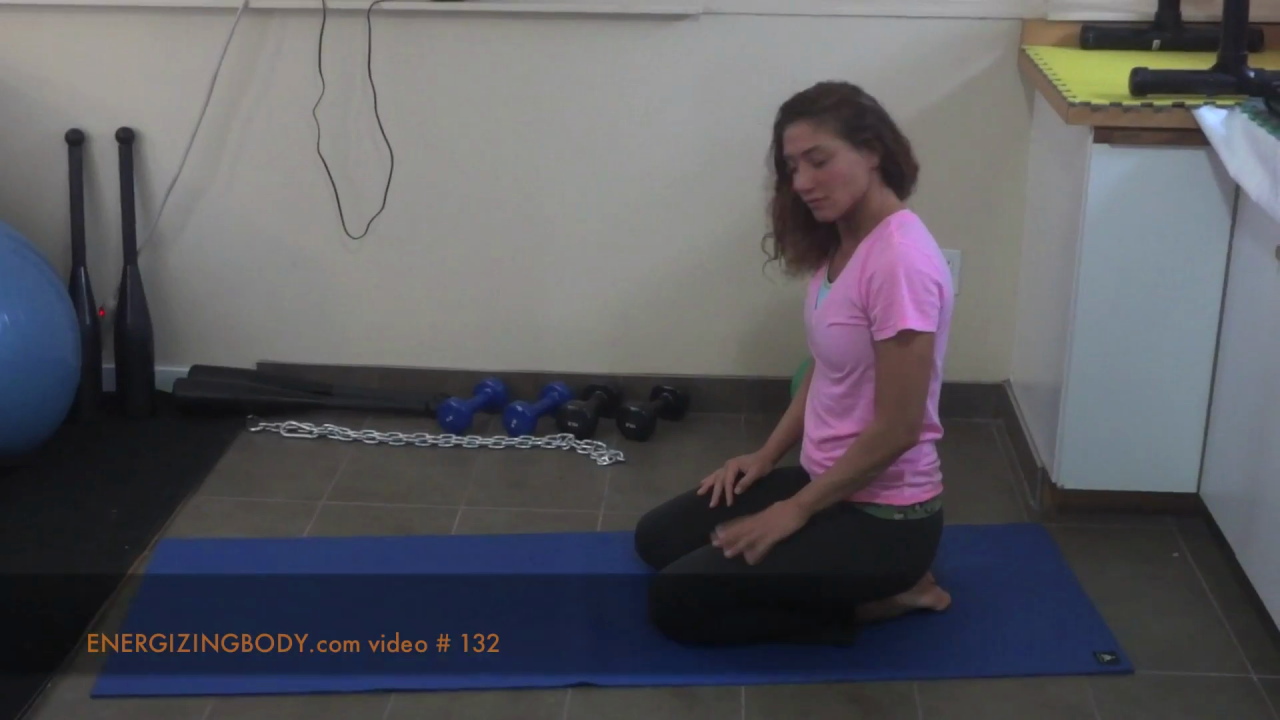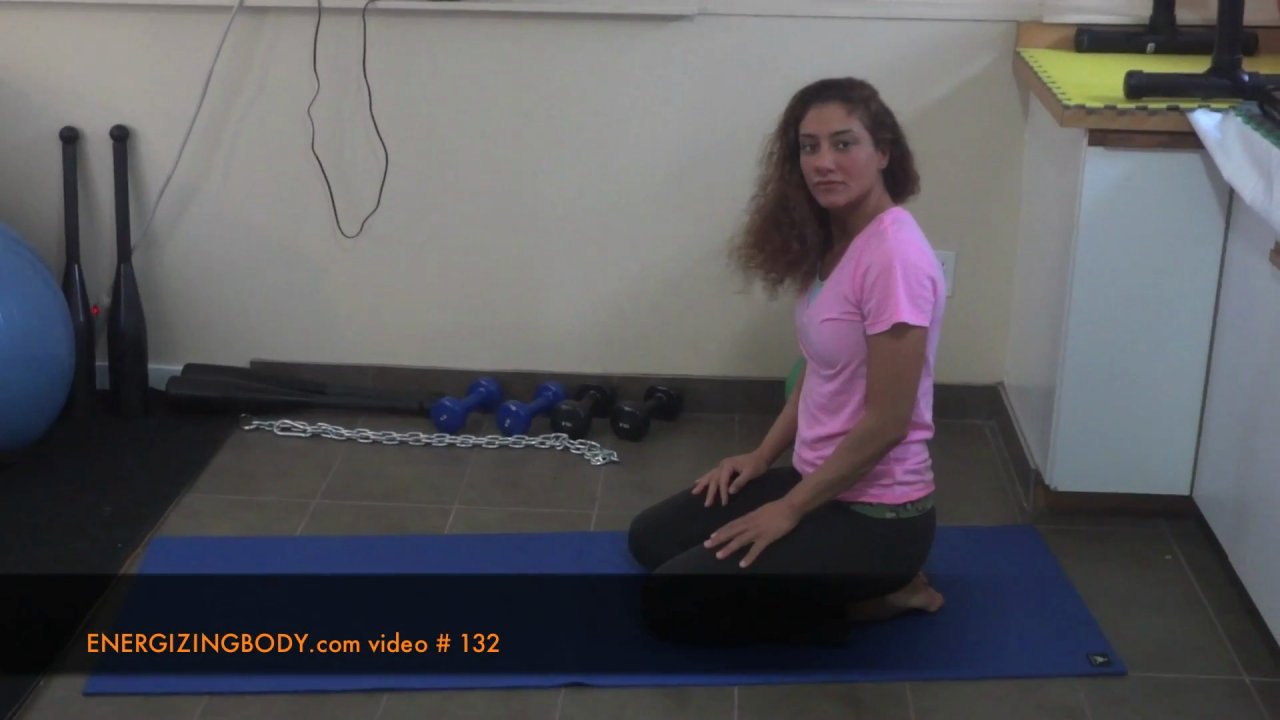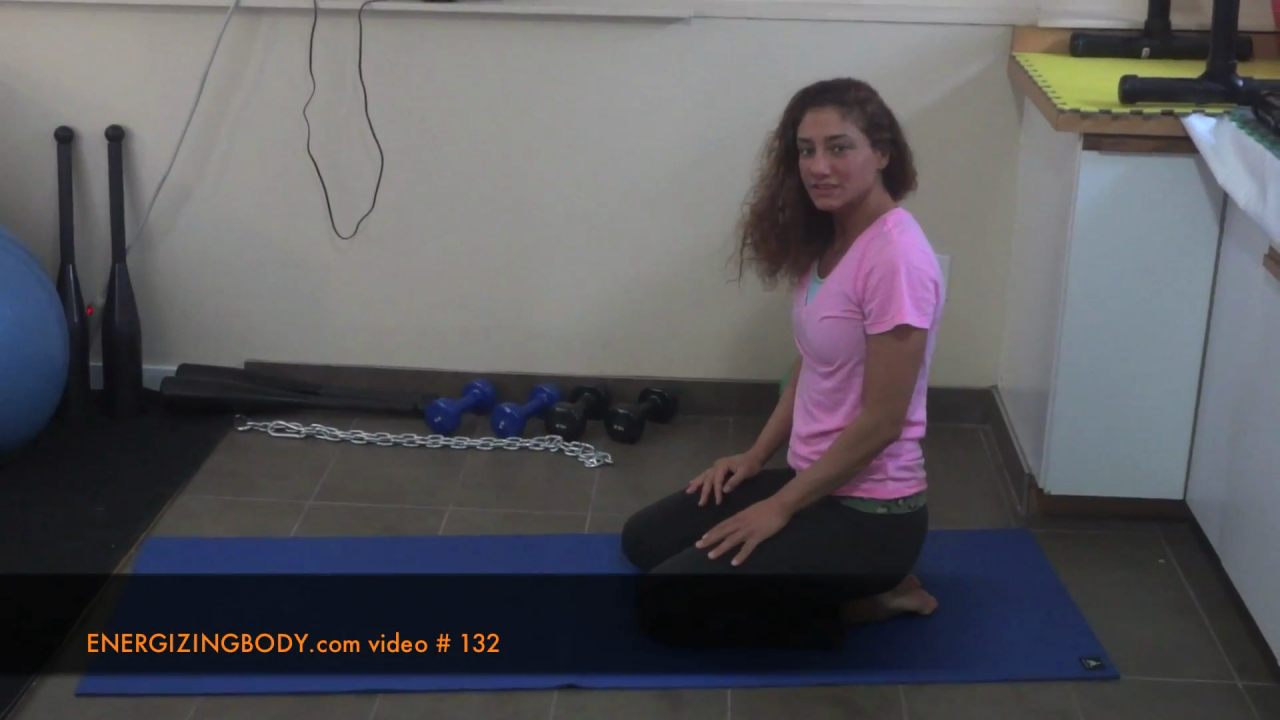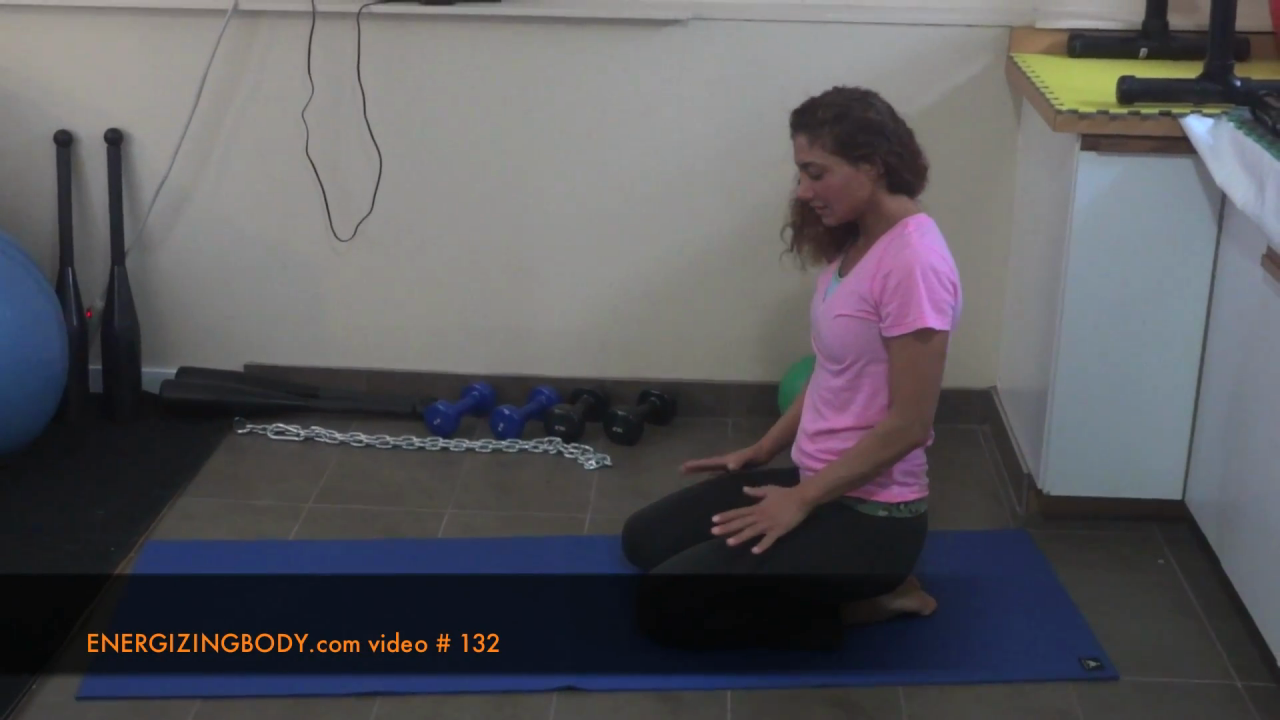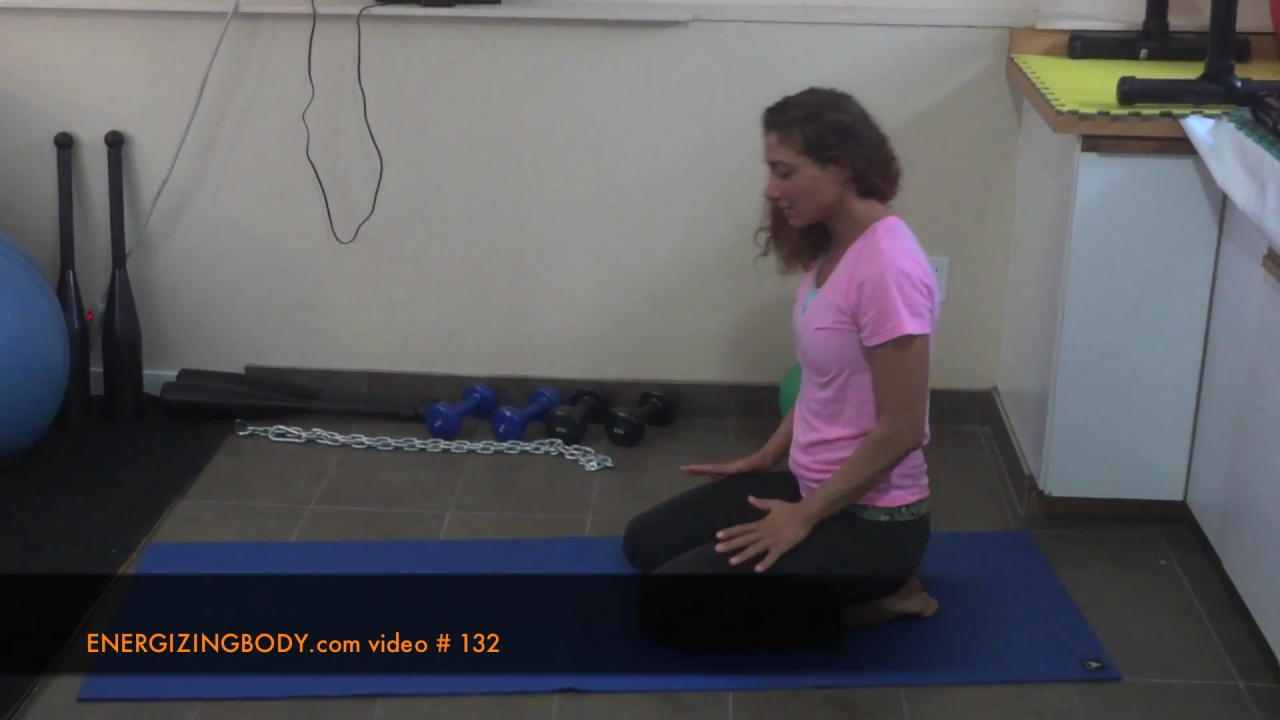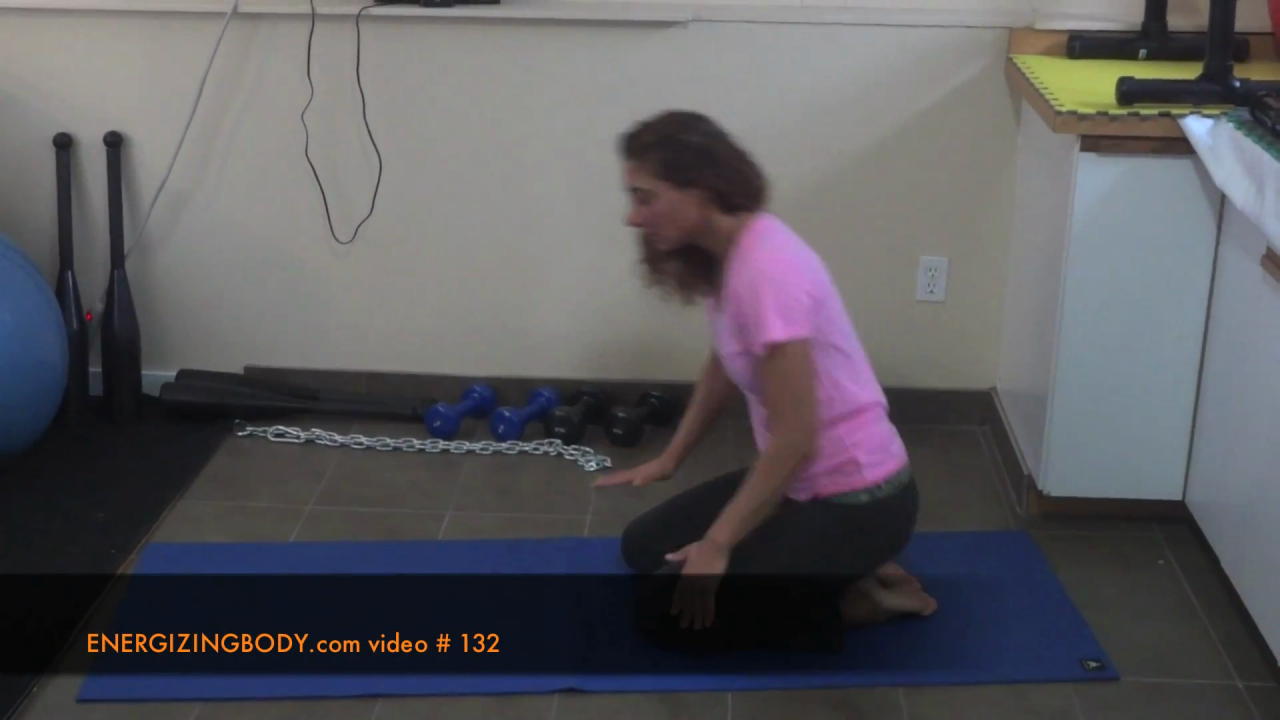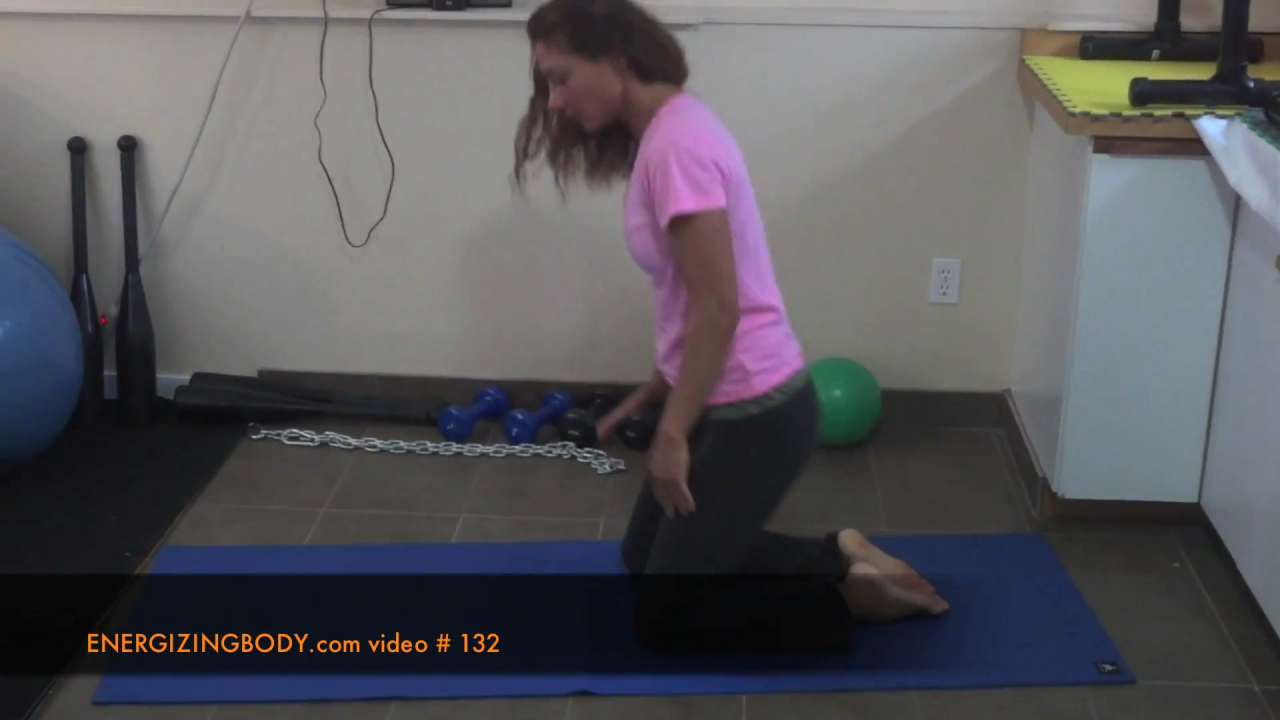
dt=0.4s
person 1, frame 1
left shoulder: (899, 262)
right shoulder: (841, 242)
left elbow: (898, 430)
left wrist: (797, 510)
right wrist: (767, 456)
left hip: (883, 515)
right hip: (832, 481)
left knee: (676, 601)
right knee: (657, 538)
left ankle: (884, 594)
right ankle: (861, 579)
person 1, frame 2
left shoulder: (893, 258)
right shoulder: (831, 241)
left elbow: (887, 424)
left wrist: (790, 510)
right wrist: (762, 457)
left hip: (877, 513)
right hip: (825, 481)
left knee: (671, 602)
right knee: (651, 538)
left ankle: (878, 595)
right ankle: (860, 582)
person 1, frame 3
left shoulder: (896, 259)
right shoulder: (829, 241)
left elbow: (881, 421)
left wrist: (781, 507)
right wrist: (755, 457)
left hip: (870, 511)
right hip: (818, 479)
left knee: (667, 605)
right knee: (643, 540)
left ankle: (869, 596)
right ankle: (852, 580)
person 1, frame 4
left shoulder: (914, 263)
right shoulder: (858, 242)
left elbow: (908, 426)
left wrist: (802, 501)
right wrist: (762, 449)
left hip: (871, 513)
right hip: (821, 480)
left knee: (666, 605)
right knee: (645, 539)
left ankle: (867, 597)
right ankle: (854, 581)
person 1, frame 5
left shoulder: (887, 268)
right shoulder: (833, 247)
left elbow: (902, 432)
left wrist: (805, 518)
right wrist: (766, 457)
left hip: (871, 518)
right hip: (815, 484)
left knee: (668, 606)
right knee: (645, 542)
left ankle: (867, 595)
right ankle: (843, 581)
person 1, frame 6
left shoulder: (765, 271)
right shoulder: (728, 252)
left elbow: (795, 440)
right elbow: (722, 365)
left wrist: (718, 546)
right wrist: (669, 459)
left hip: (858, 501)
right hip: (804, 486)
left knee: (666, 611)
right knee: (642, 546)
left ankle: (850, 602)
right ankle: (843, 574)
person 1, frame 7
left shoulder: (675, 144)
right shoulder: (665, 130)
left elbow: (718, 310)
left wrist: (673, 434)
right wrist: (659, 386)
left hip: (754, 412)
right hip: (724, 402)
left knee: (666, 615)
right knee: (642, 556)
left ankle: (848, 595)
right ankle: (836, 555)
